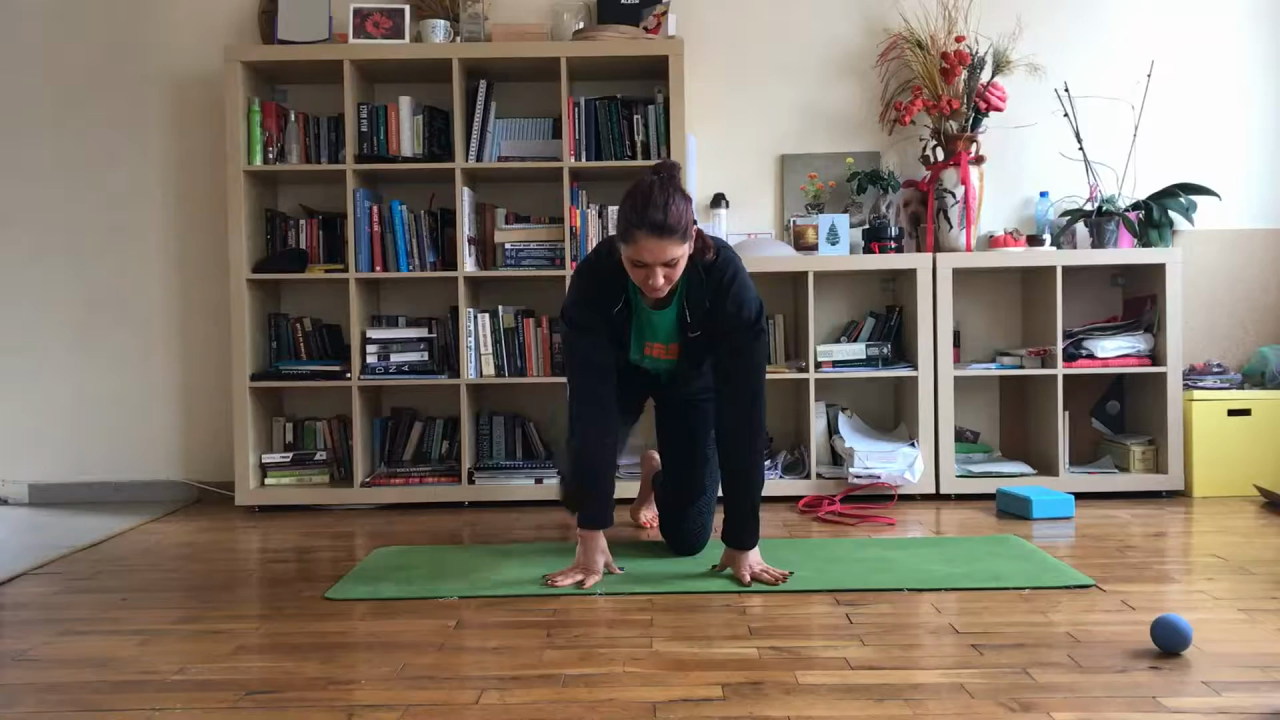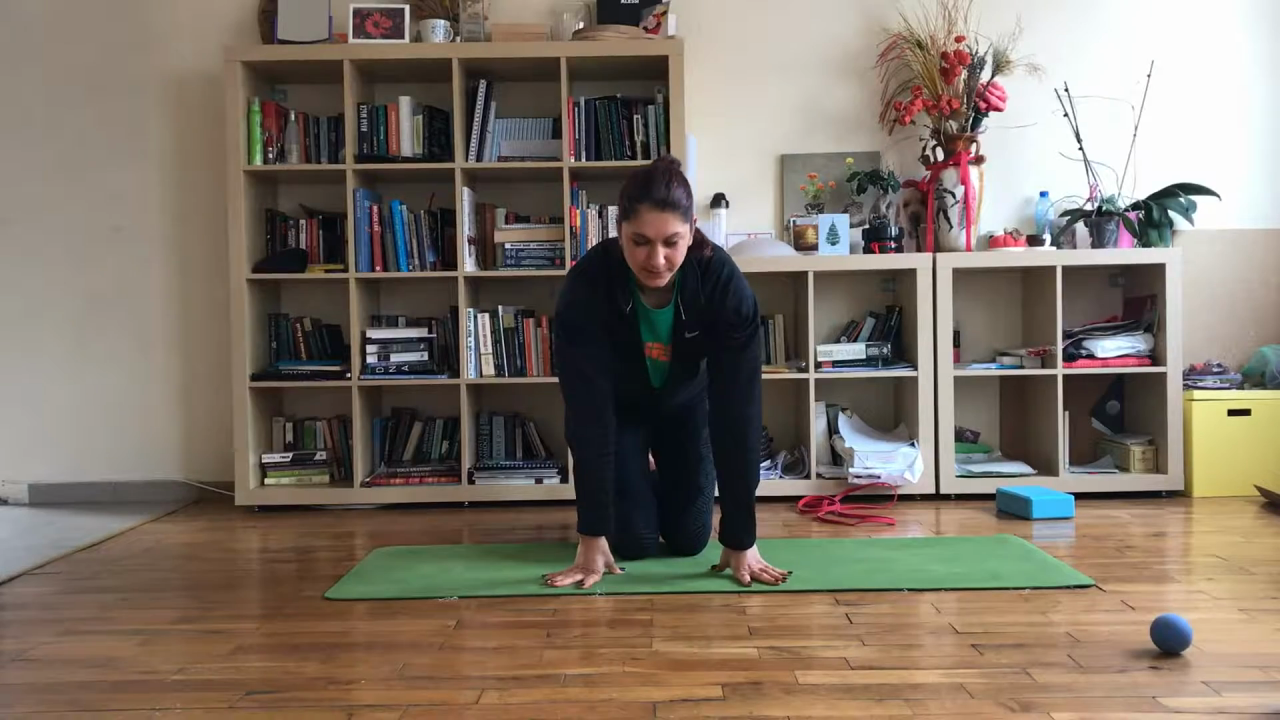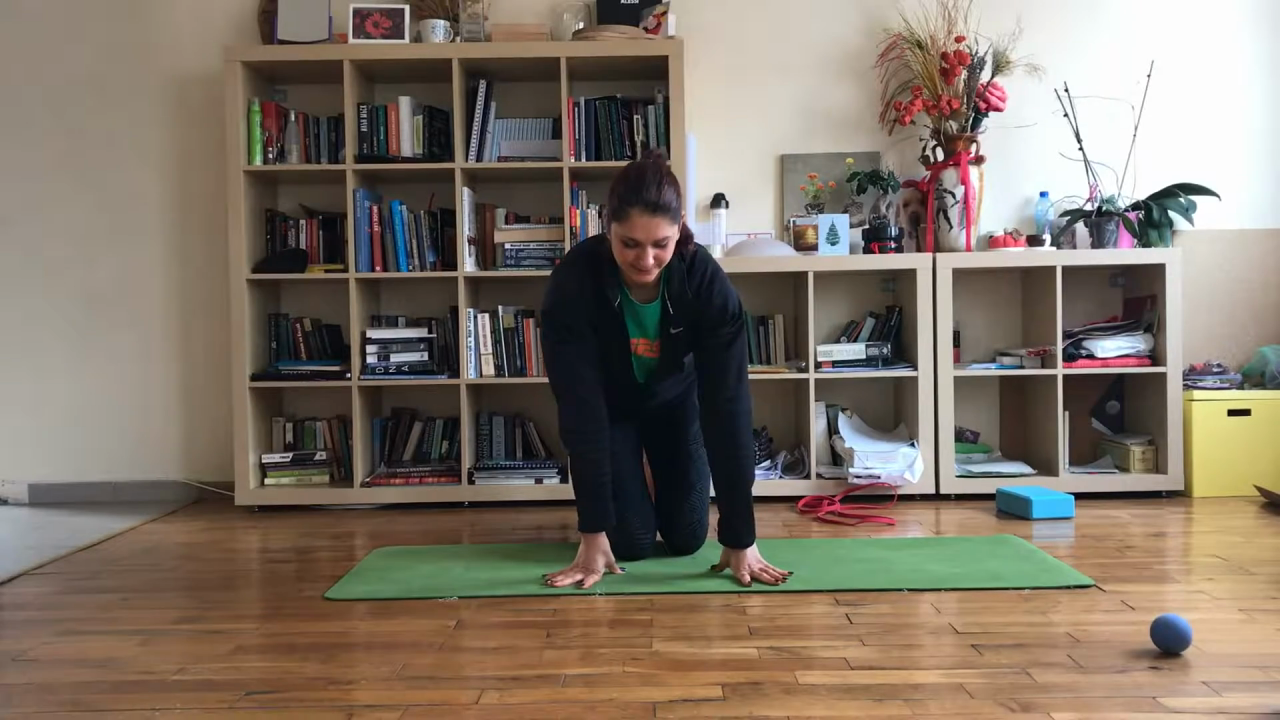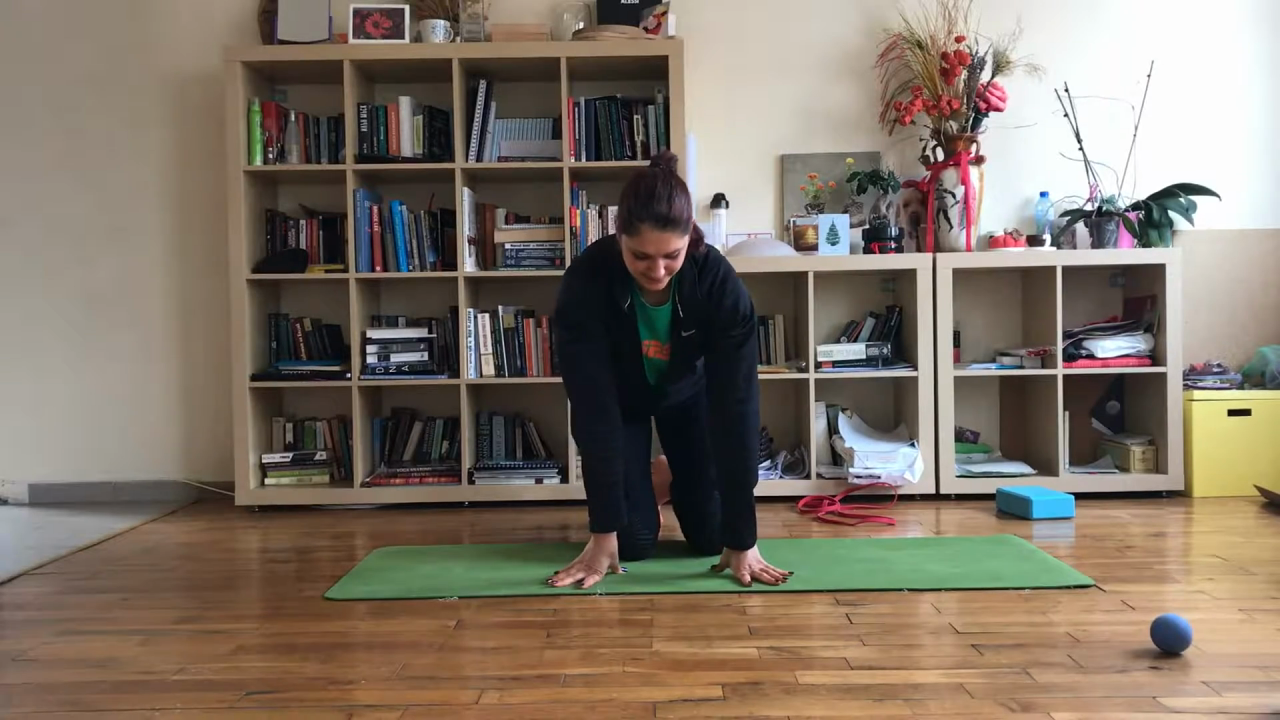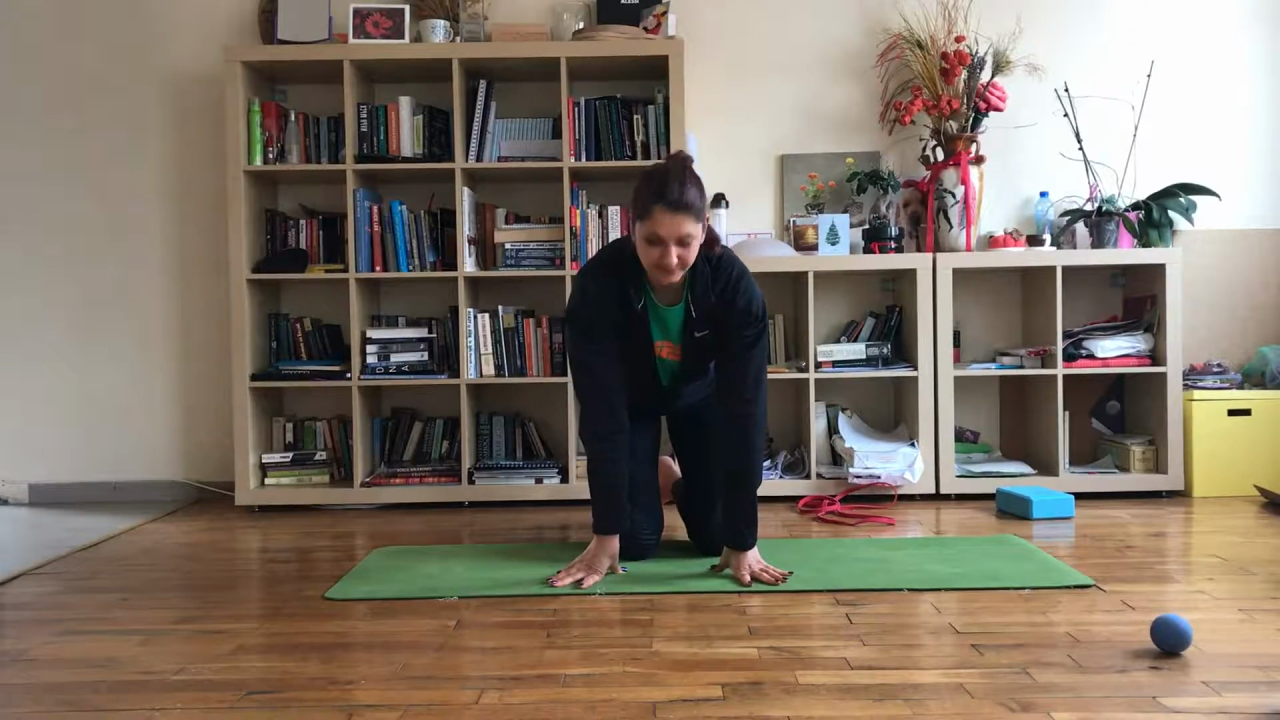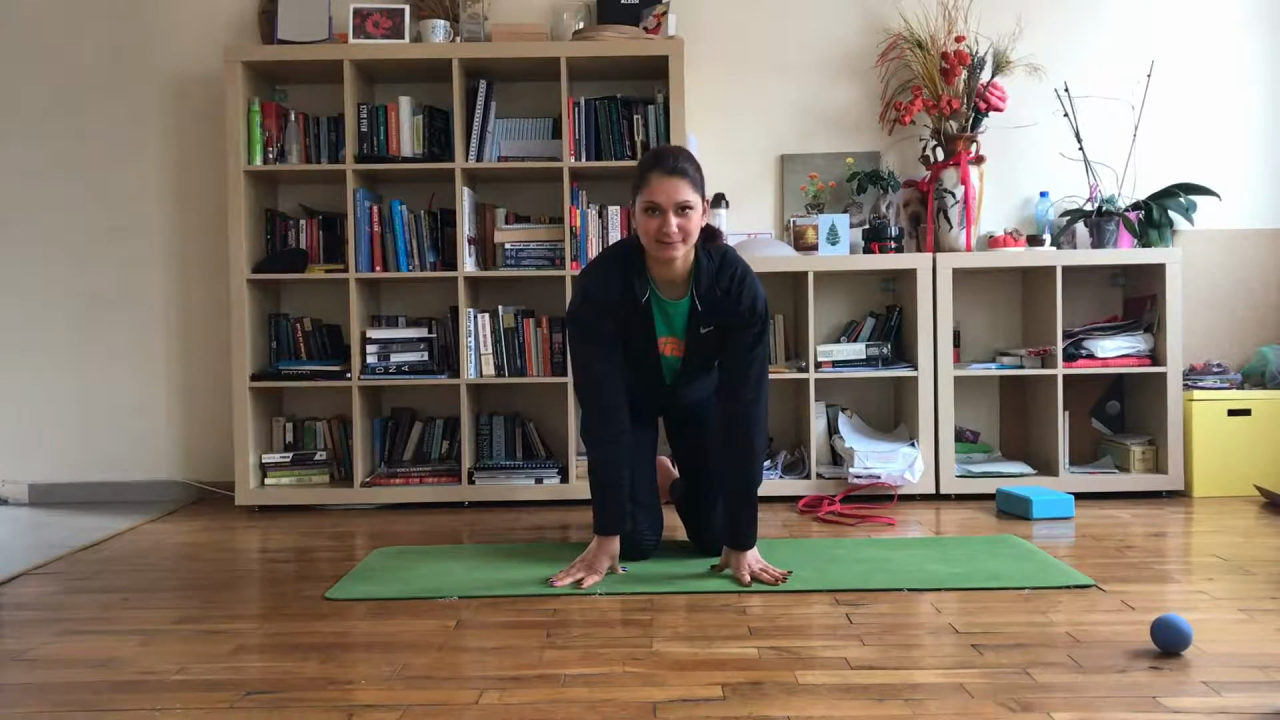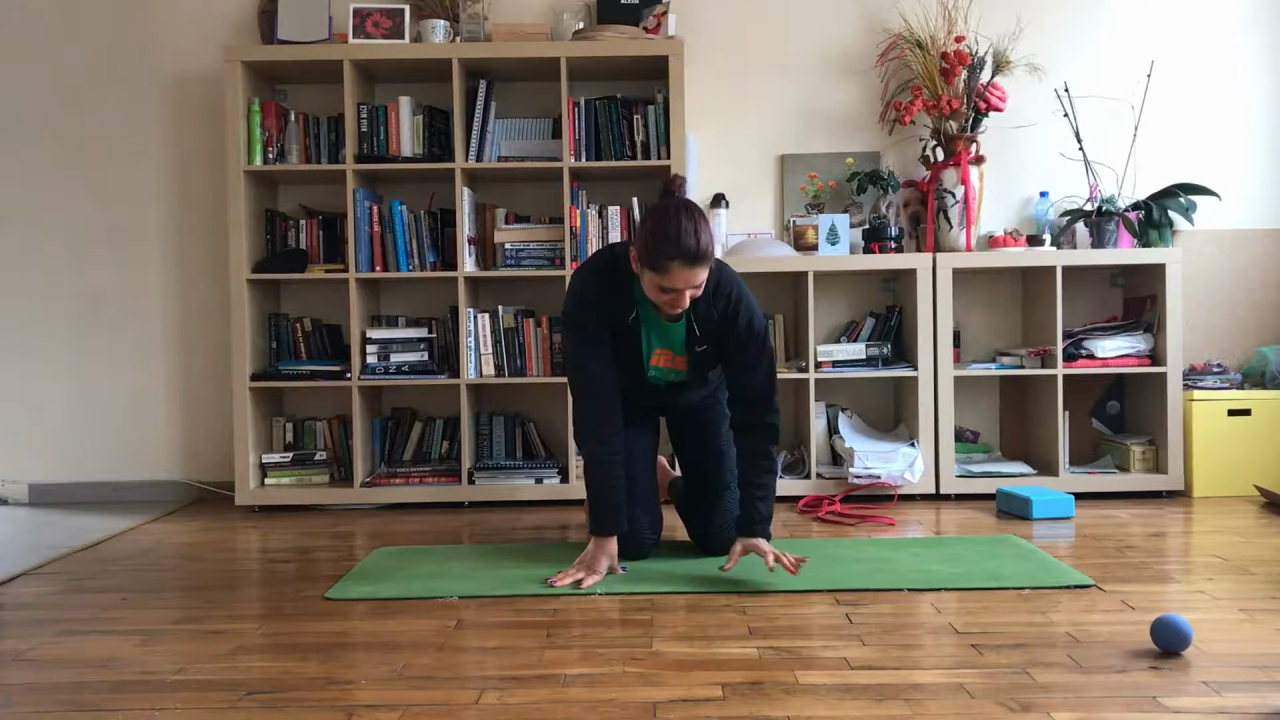
dt=0.5s
person 1, frame 1
left shoulder: (726, 277)
right shoulder: (595, 276)
left elbow: (742, 407)
right elbow: (591, 400)
left wrist: (743, 542)
right wrist: (592, 537)
left hip: (694, 378)
right hip: (622, 369)
left knee: (687, 536)
right knee: (575, 496)
left ankle: (660, 475)
person 1, frame 2
left shoulder: (722, 282)
right shoulder: (587, 284)
left elbow: (737, 408)
right elbow: (588, 411)
left wrist: (740, 540)
right wrist: (592, 538)
left hip: (685, 398)
right hip: (618, 402)
left knee: (689, 539)
right knee: (634, 540)
left ankle: (659, 480)
right ankle: (639, 480)
person 1, frame 3
left shoulder: (705, 279)
right shoulder: (574, 280)
left elbow: (726, 403)
right elbow: (580, 408)
left wrist: (740, 538)
right wrist: (593, 534)
left hip: (673, 394)
right hip: (606, 399)
left knee: (686, 537)
right knee: (631, 541)
left ankle: (661, 484)
right ankle: (630, 485)
person 1, frame 4
left shoulder: (718, 281)
right shoulder: (585, 282)
left elbow: (735, 405)
right elbow: (593, 408)
left wrist: (741, 539)
right wrist: (603, 534)
left hip: (687, 391)
right hip: (620, 397)
left knee: (710, 536)
right knee: (634, 541)
left ankle: (676, 481)
right ankle: (648, 482)
person 1, frame 5
left shoulder: (733, 283)
right shoulder: (598, 283)
left elbow: (743, 408)
right elbow: (602, 410)
left wrist: (741, 540)
right wrist: (605, 534)
left hip: (700, 393)
right hip: (631, 396)
left knee: (714, 536)
right knee: (636, 541)
left ankle: (681, 483)
right ankle: (652, 480)
person 1, frame 6
left shoulder: (737, 283)
right shoulder: (601, 282)
left elbow: (744, 408)
right elbow: (603, 411)
left wrist: (741, 540)
right wrist: (606, 534)
left hip: (699, 394)
right hip: (629, 397)
left knee: (714, 537)
right knee: (636, 541)
left ankle: (675, 483)
right ankle: (651, 482)
person 1, frame 7
left shoulder: (730, 297)
right shoulder: (594, 286)
left elbow: (757, 413)
right elbow: (595, 413)
left wrist: (755, 525)
right wrist: (602, 535)
left hip: (700, 394)
right hip: (626, 395)
left knee: (718, 536)
right knee: (635, 540)
left ankle: (674, 485)
right ankle: (648, 479)
